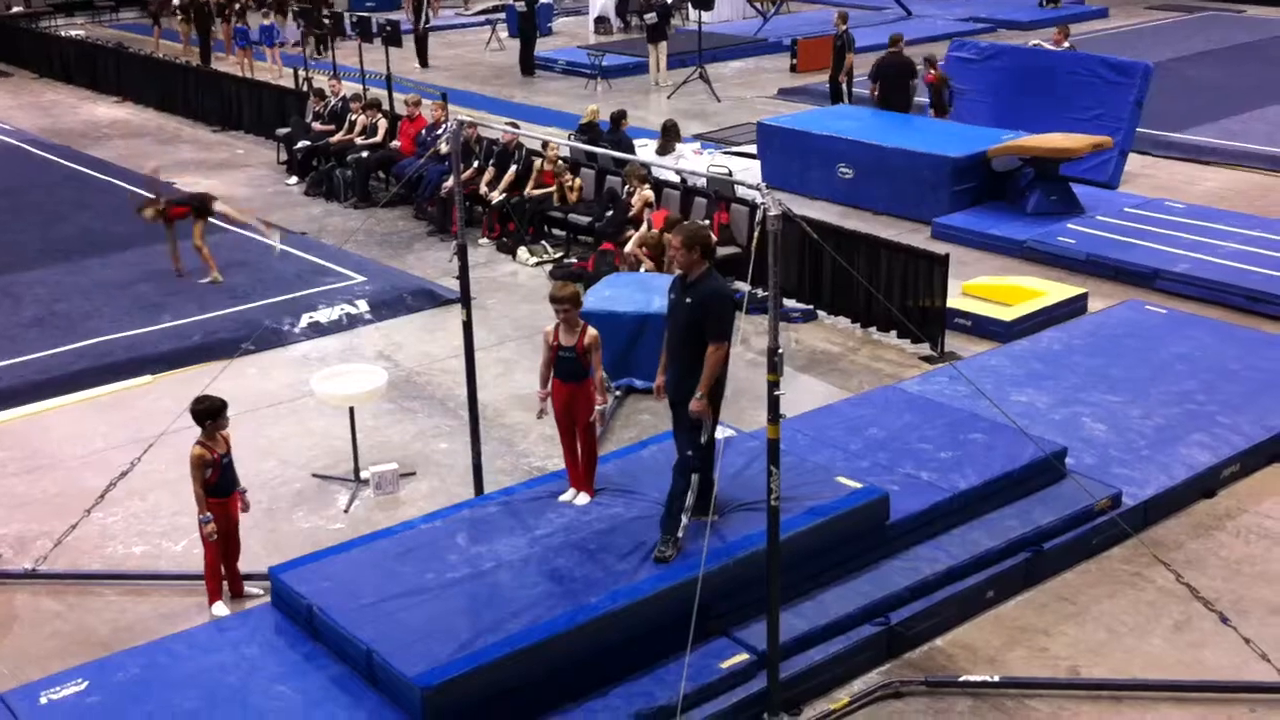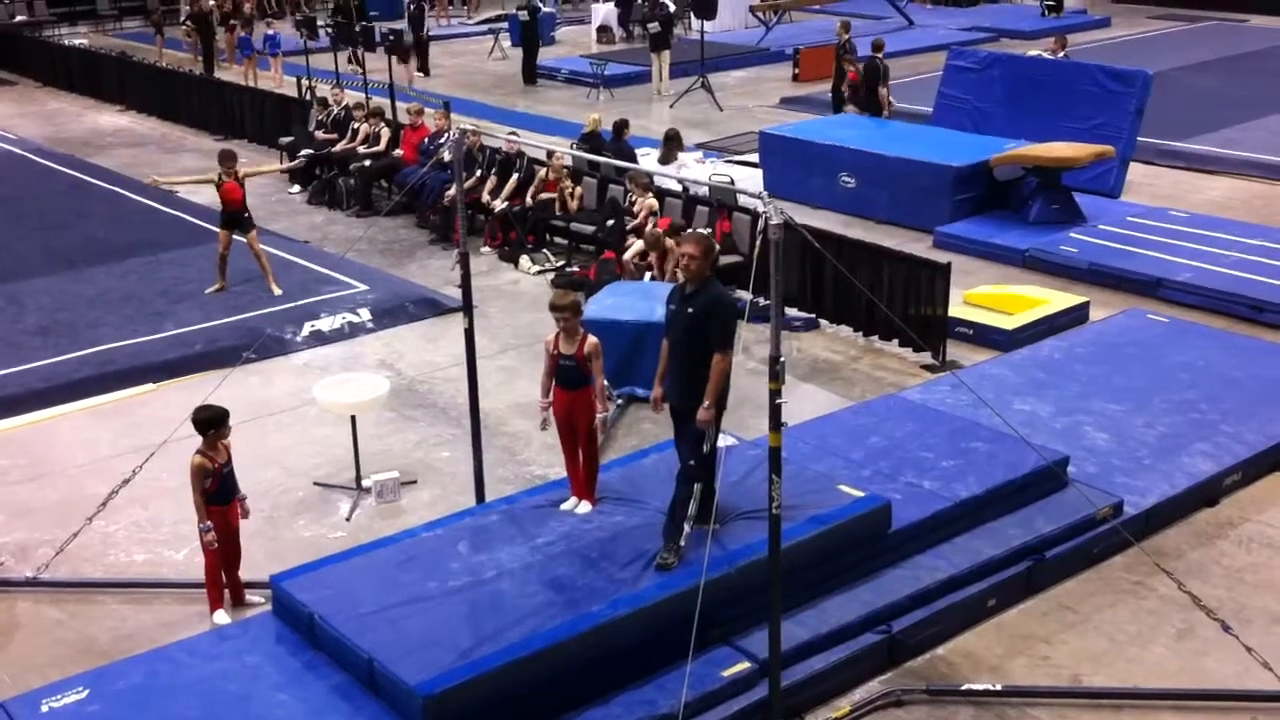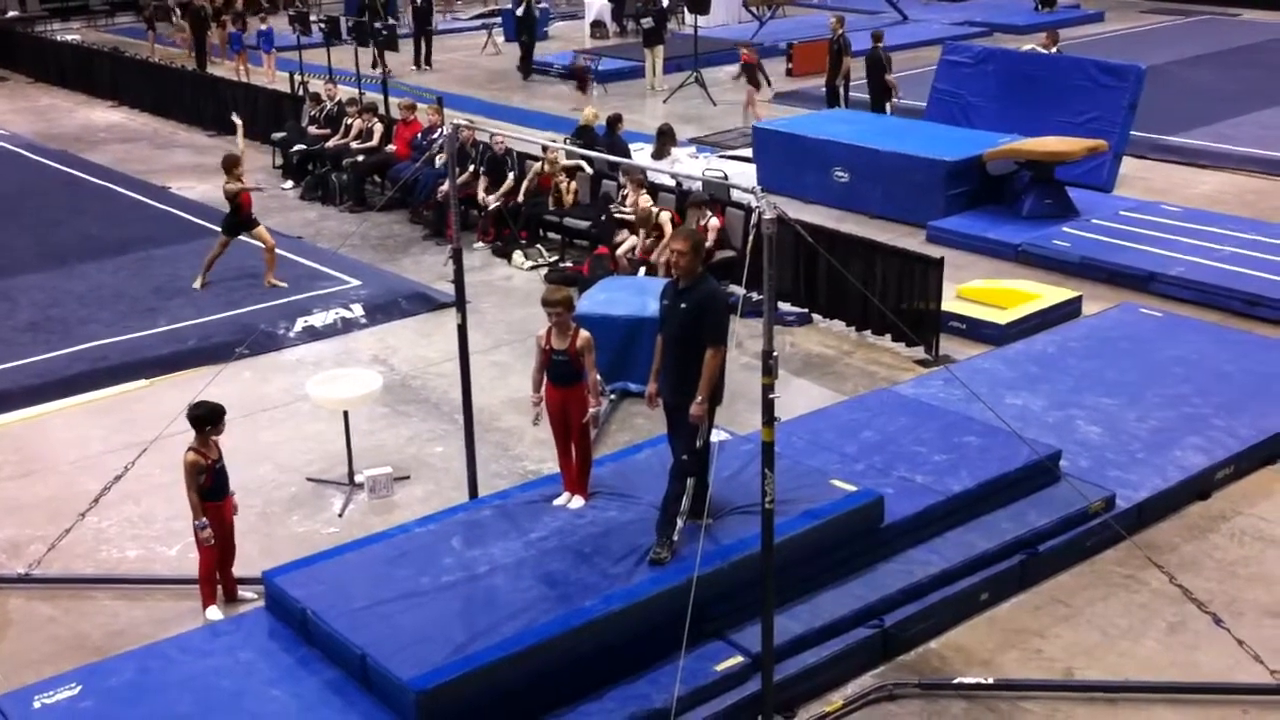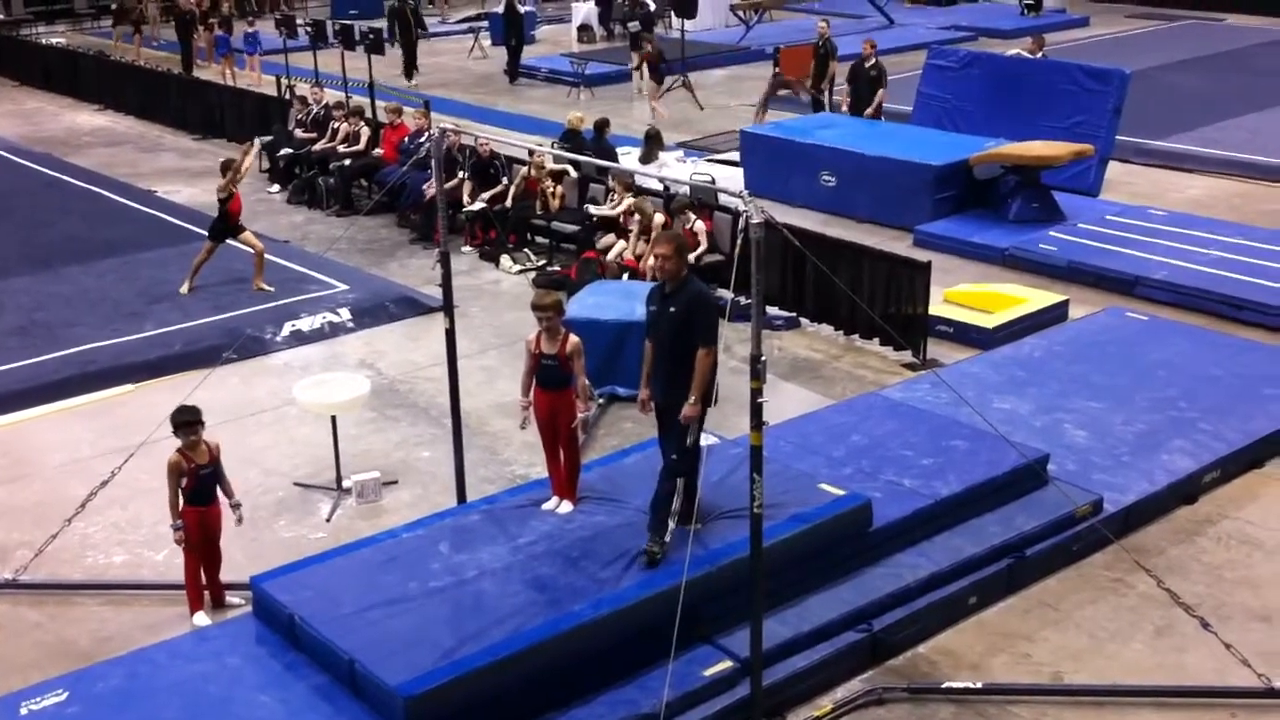
dt=1s
person 1, frame 1
left shoulder: (716, 292)
right shoulder: (679, 283)
left elbow: (718, 348)
left wrist: (702, 395)
right wrist: (662, 372)
left hip: (699, 390)
right hip: (678, 384)
left knee: (688, 459)
right knee: (694, 451)
left ankle: (671, 533)
right ankle: (702, 505)
person 1, frame 2
left shoulder: (719, 300)
right shoulder: (676, 293)
left elbow: (722, 355)
left wrist: (709, 404)
right wrist: (659, 383)
left hip: (702, 399)
right hip: (679, 393)
left knee: (690, 469)
right knee: (695, 460)
left ankle: (673, 540)
right ankle: (704, 513)
person 1, frame 3
left shoulder: (711, 296)
right shoulder: (669, 289)
left elbow: (715, 350)
left wrist: (702, 399)
right wrist: (654, 379)
left hip: (696, 394)
right hip: (672, 389)
left knee: (684, 464)
right knee: (688, 455)
left ankle: (666, 535)
right ankle: (697, 507)
person 1, frame 4
left shoulder: (699, 297)
right shoulder: (655, 294)
left elbow: (707, 351)
left wrist: (695, 399)
right wrist: (645, 385)
left hip: (688, 395)
right hip: (663, 391)
left knee: (675, 464)
right knee: (677, 457)
left ankle: (659, 534)
right ankle: (686, 512)
person 2, frame 1
left shoulder: (590, 335)
right shoulder: (550, 333)
left elbow: (597, 371)
right elbow: (546, 366)
left wrist: (600, 402)
right wrist: (542, 397)
left hip: (583, 391)
right hip: (560, 391)
left knee: (587, 441)
right knee: (567, 440)
left ankle: (587, 488)
right ankle: (574, 484)
person 2, frame 2
left shoulder: (590, 344)
right shoulder: (551, 342)
left elbow: (598, 379)
right elbow: (547, 375)
left wrist: (601, 411)
right wrist: (544, 407)
left hip: (584, 399)
right hip: (561, 399)
left knee: (588, 449)
right knee: (568, 449)
left ankle: (588, 496)
right ankle: (575, 493)
person 2, frame 3
left shoulder: (583, 338)
right shoulder: (543, 337)
left elbow: (591, 373)
right elbow: (538, 370)
left wrist: (594, 405)
right wrist: (536, 401)
left hip: (577, 394)
right hip: (554, 395)
left knee: (581, 444)
right knee: (562, 444)
left ankle: (580, 491)
right ankle: (568, 488)
person 2, frame 4
left shoulder: (572, 343)
right shoulder: (532, 342)
left elbow: (580, 378)
right elbow: (528, 374)
left wrist: (583, 409)
right wrist: (525, 405)
left hip: (565, 399)
right hip: (542, 400)
left knee: (569, 449)
right knee: (550, 449)
left ankle: (569, 496)
right ankle: (557, 493)
person 3, frame 1
left shoulder: (224, 437)
right shoulder: (199, 452)
right elbow: (198, 488)
left wrist: (241, 492)
right wrist: (205, 519)
left hip: (230, 501)
right hip: (213, 506)
left knee: (232, 548)
right knee: (214, 554)
left ankle: (237, 588)
right ankle: (215, 599)
person 3, frame 2
left shoulder: (225, 445)
right shoulder: (200, 462)
right elbow: (197, 496)
left wrist: (241, 499)
right wrist: (205, 527)
left hip: (230, 508)
right hip: (213, 514)
left knee: (233, 556)
right knee: (215, 562)
left ankle: (238, 596)
right ankle: (217, 607)
person 3, frame 3
left shoulder: (214, 443)
right shoulder: (193, 458)
right elbow: (192, 493)
left wrist: (230, 496)
right wrist: (201, 524)
left hip: (224, 505)
right hip: (208, 511)
left knee: (228, 552)
right knee: (210, 558)
left ankle: (231, 591)
right ankle: (209, 603)
person 3, frame 4
left shoulder: (213, 448)
right shoulder: (176, 461)
left elbow: (222, 477)
right elbow: (173, 495)
left wrist: (235, 504)
right wrist: (177, 526)
left hip: (213, 510)
right hip: (192, 515)
left knee: (214, 556)
right knee: (193, 562)
left ankle: (218, 597)
right ankle: (197, 609)
